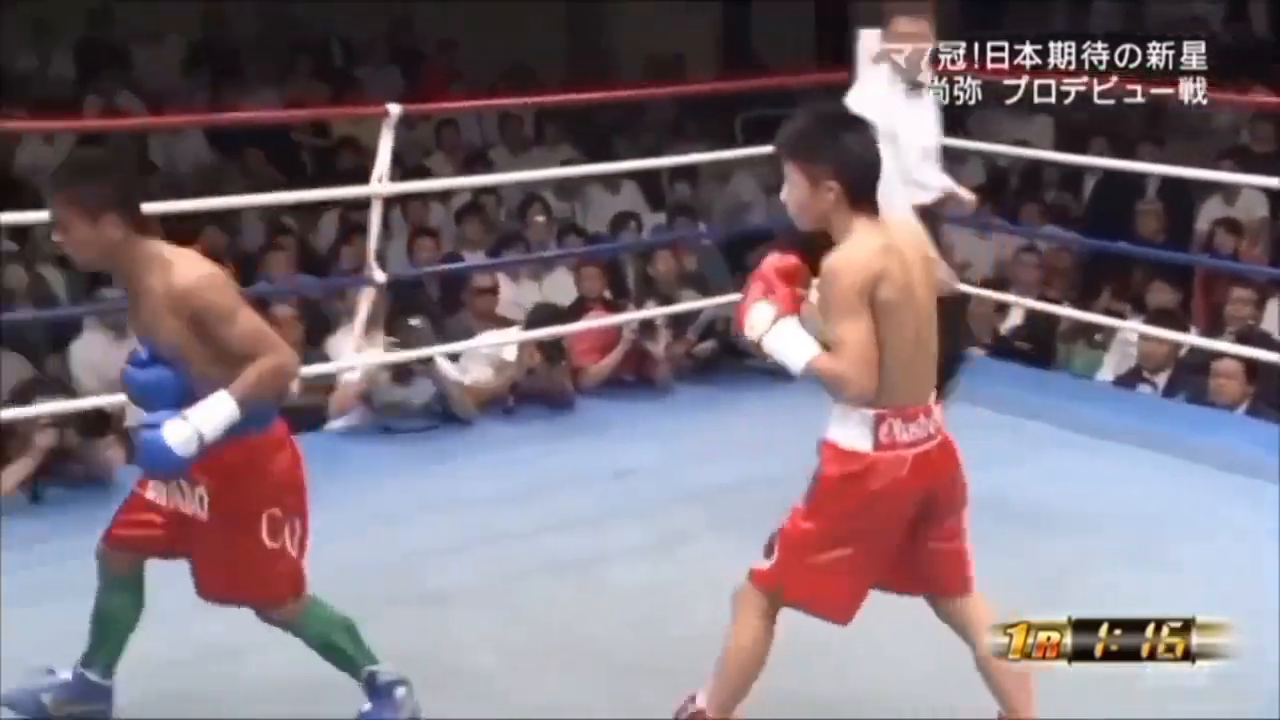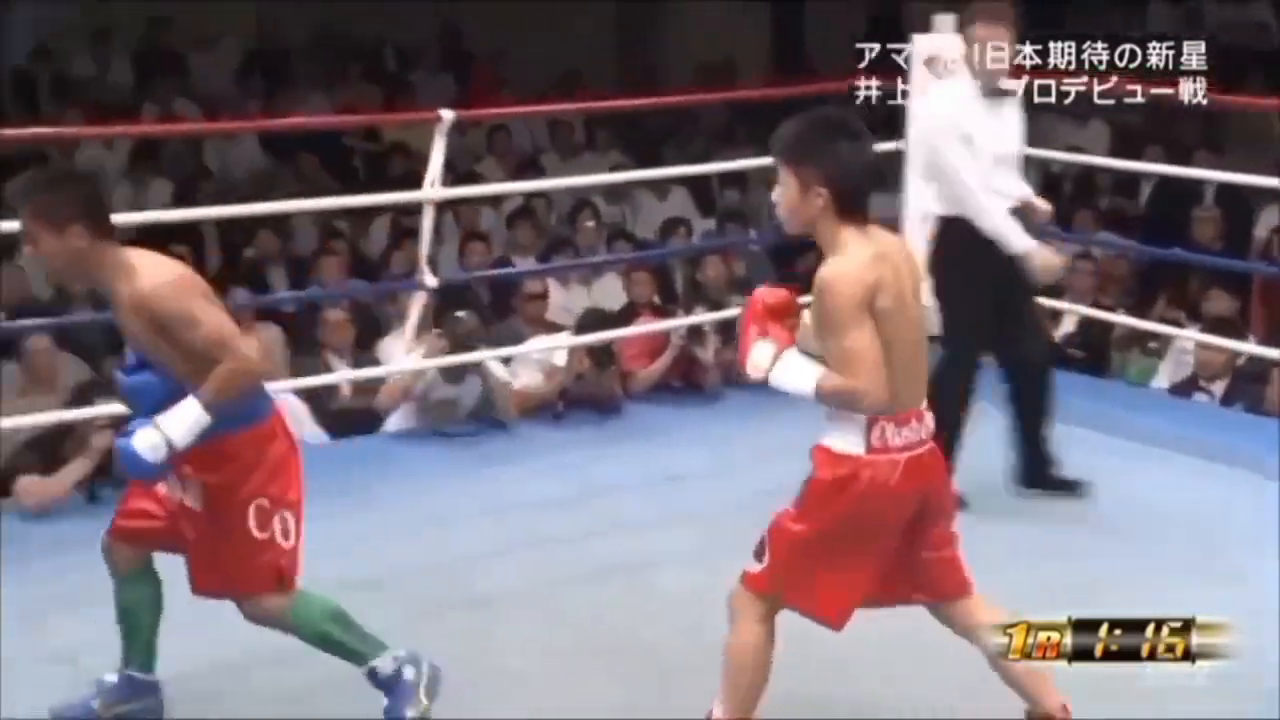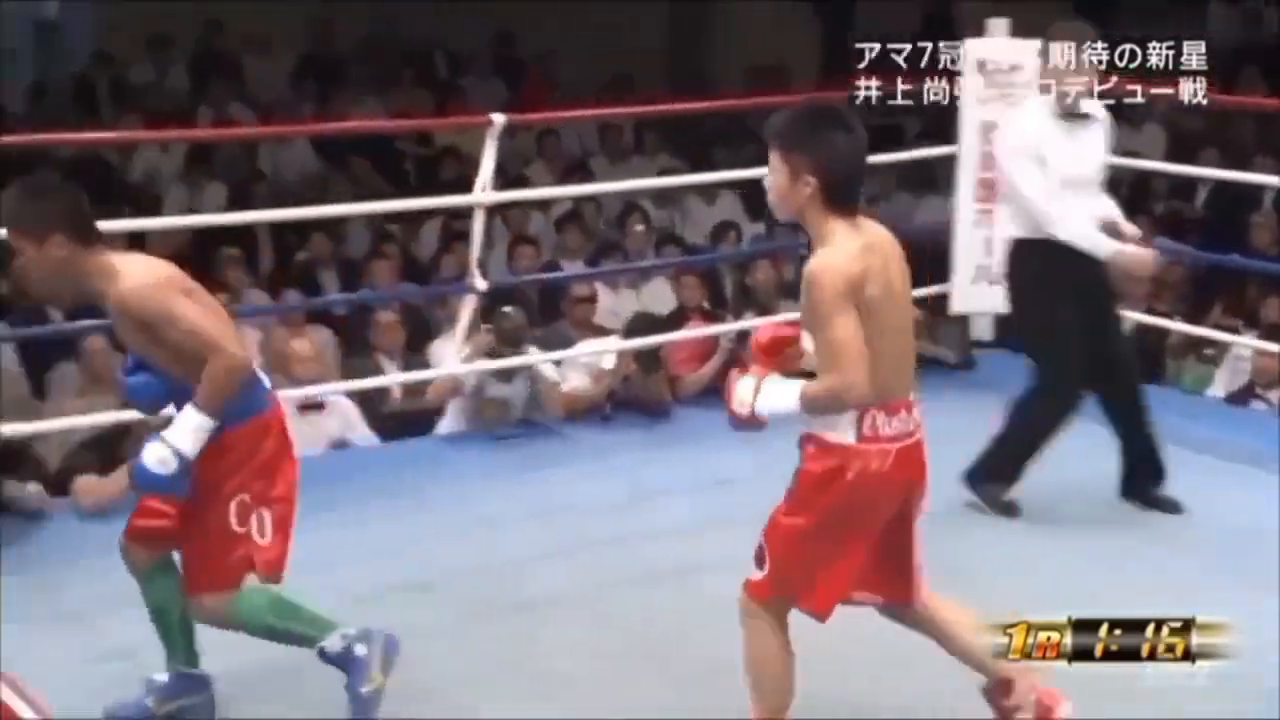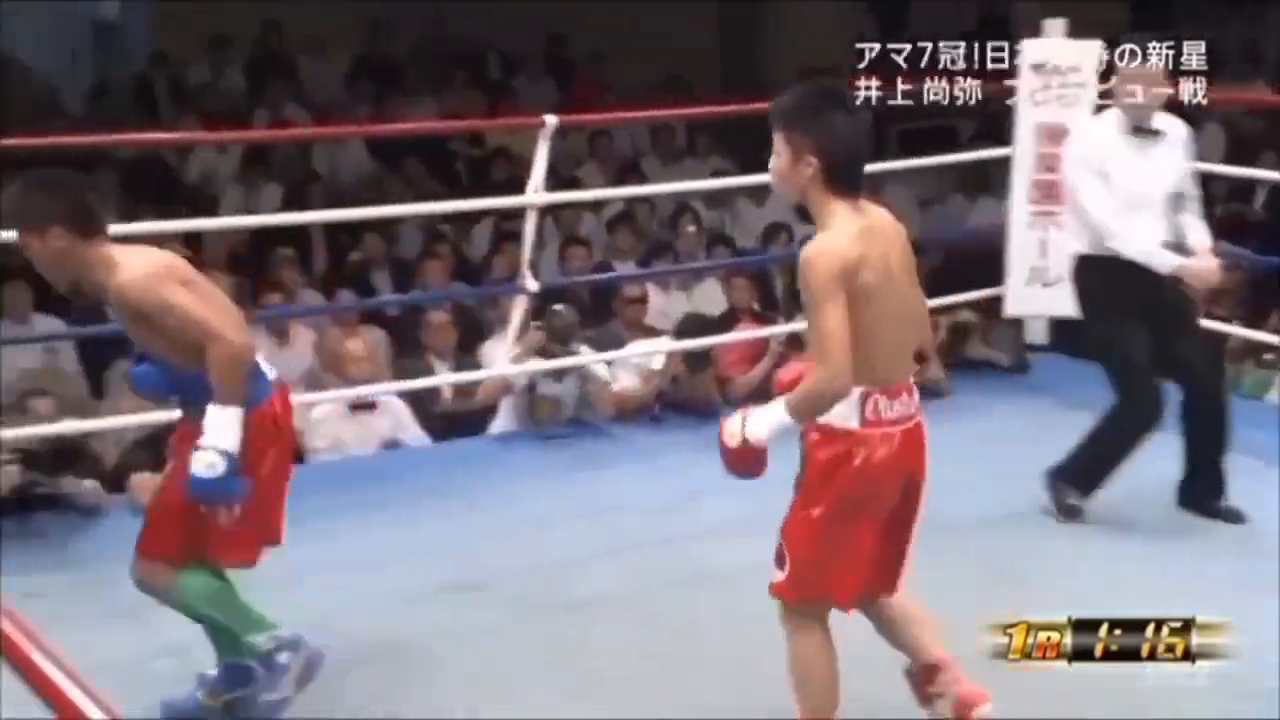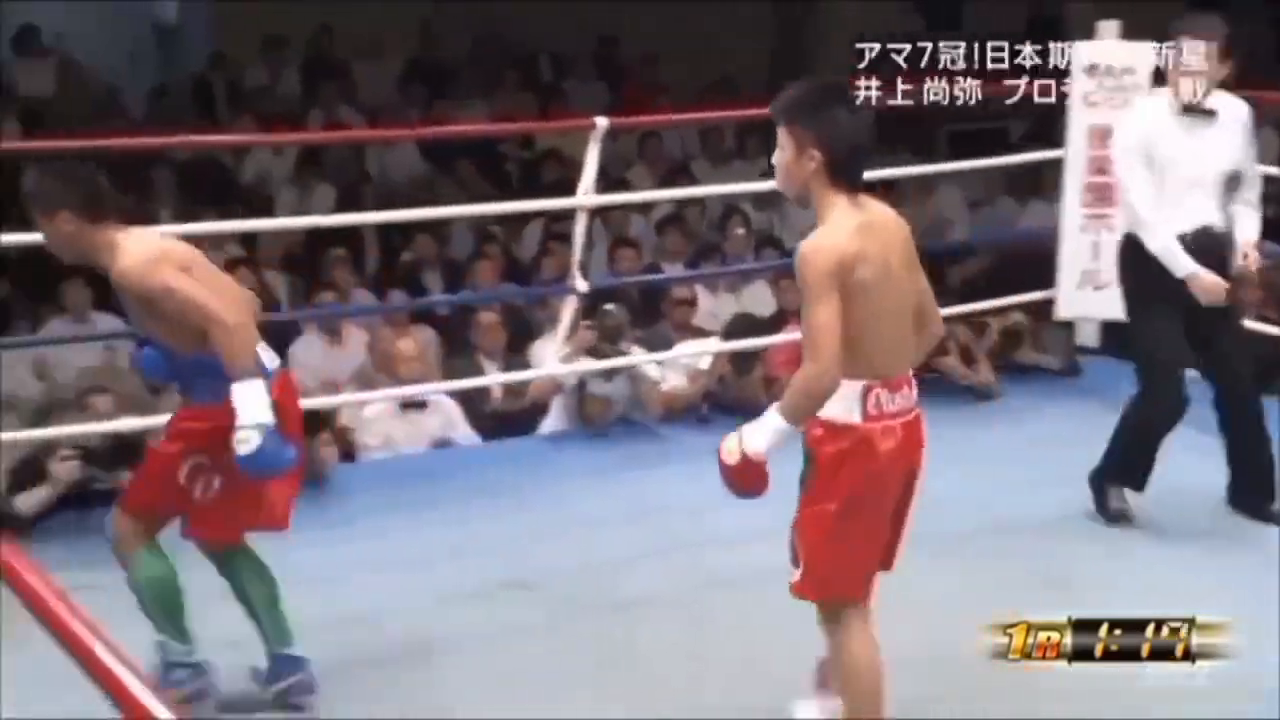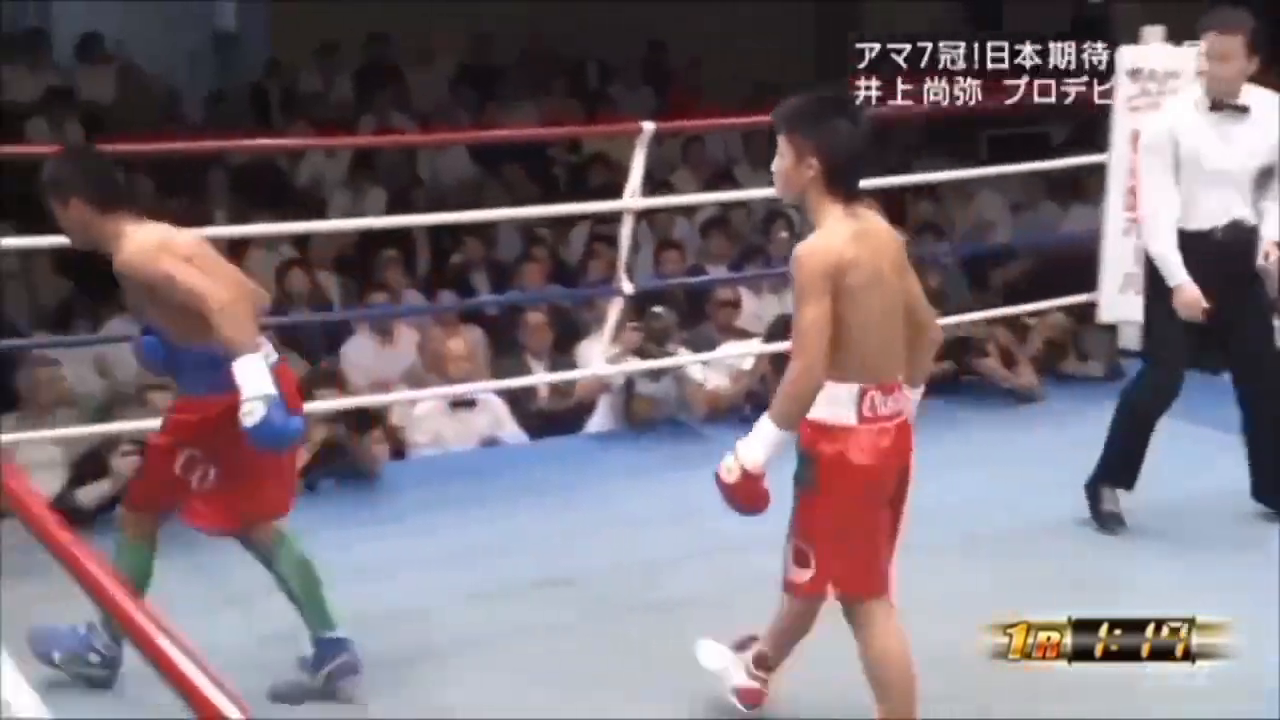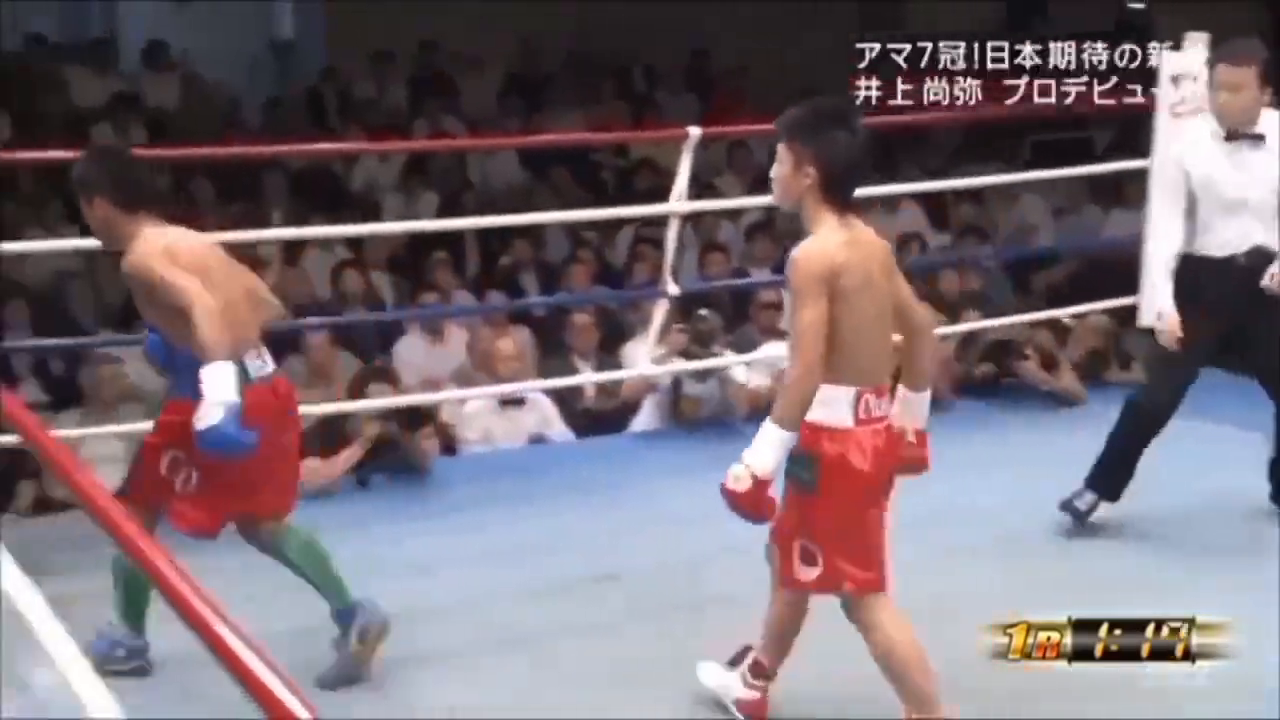
dt=0.1s
person 1, frame 1
left shoulder: (848, 264)
right shoulder: (909, 234)
left elbow: (855, 381)
left wrist: (774, 328)
right wrist: (811, 297)
left hip: (868, 460)
right hip: (928, 446)
left knee: (757, 596)
right knee: (956, 595)
person 1, frame 2
left shoulder: (841, 276)
right shoulder: (893, 247)
left elbow: (865, 390)
left wrist: (779, 363)
right wrist: (801, 330)
left hip: (861, 465)
right hip: (918, 452)
left knee: (752, 599)
right knee: (953, 599)
person 1, frame 3
left shoulder: (827, 268)
right shoulder: (880, 241)
left elbow: (853, 387)
left wrist: (767, 395)
right wrist: (805, 348)
left hip: (850, 457)
right hip: (903, 443)
left knee: (762, 605)
right knee: (901, 597)
person 1, frame 4
left shoulder: (826, 252)
right shoulder: (886, 226)
left elbow: (834, 379)
right elbow: (917, 330)
left wrist: (762, 423)
left hip: (851, 439)
right hip: (902, 425)
left knee: (801, 606)
right knee: (869, 587)
person 1, frame 5
left shoulder: (823, 248)
right shoulder: (890, 223)
left elbow: (821, 376)
right elbow: (929, 325)
left wrist: (756, 438)
left hip: (854, 433)
right hip: (901, 421)
left knee: (840, 603)
right knee: (847, 585)
person 1, frame 6
left shoulder: (818, 252)
right shoulder: (883, 232)
left elbow: (807, 373)
right elbow: (926, 327)
left wrist: (752, 450)
left hip: (843, 436)
right hip: (886, 426)
left knee: (864, 598)
right knee: (807, 567)
person 1, frame 7
left shoulder: (812, 256)
right shoulder: (870, 242)
left elbow: (806, 373)
right elbow: (922, 331)
left wrist: (759, 458)
right wrist: (911, 415)
left hip: (838, 438)
right hip: (878, 428)
left knee: (866, 598)
right knee: (788, 559)
person 2, frame 1
left shoulder: (188, 282)
right shoulder: (131, 278)
left elbow: (279, 362)
left wrist: (197, 423)
right wrist: (148, 373)
left hip: (245, 449)
right hip: (187, 447)
left knee: (276, 600)
right knee: (116, 556)
person 2, frame 2
left shoulder: (150, 288)
right shoulder: (122, 283)
left elbow: (244, 363)
left wrist: (170, 428)
right wrist: (146, 380)
left hip: (242, 442)
right hip: (205, 439)
left knee: (265, 598)
right knee: (124, 548)
left ankle: (400, 672)
person 2, frame 3
left shoulder: (136, 287)
right shoulder: (112, 280)
left elbow: (232, 358)
right elbow: (196, 338)
left wrist: (179, 440)
right wrist: (149, 389)
left hip: (240, 435)
right hip: (210, 432)
left knee: (213, 599)
right knee: (142, 547)
left ankle: (354, 649)
person 2, frame 4
left shoulder: (131, 282)
right shoulder: (134, 264)
left elbow: (233, 340)
right elbow: (225, 327)
left wrist: (218, 439)
right wrist: (173, 368)
left hip: (247, 420)
right hip: (248, 408)
left knee: (155, 568)
right knee: (193, 549)
left ankle: (279, 651)
person 2, frame 5
left shoulder: (131, 266)
right shoulder: (147, 247)
left elbow: (232, 318)
right elbow: (245, 303)
left wrist: (251, 415)
right wrist: (181, 349)
left hip: (227, 406)
right hip: (249, 389)
left knee: (127, 528)
right knee: (219, 537)
left ankle: (182, 666)
right ankle: (287, 667)
person 2, frame 6
left shoulder: (133, 255)
right shoulder: (170, 236)
left elbow: (218, 302)
right elbow: (256, 299)
left wrist: (256, 390)
left hip: (223, 396)
right hip: (250, 383)
left knee: (136, 518)
right knee: (257, 527)
left ankle: (100, 648)
right ankle: (332, 652)
person 2, frame 7
left shoulder: (140, 258)
right shoulder: (191, 242)
left elbow: (202, 309)
right elbow: (272, 309)
left wrist: (216, 397)
left hip: (218, 398)
right hip: (258, 383)
left knee: (133, 514)
right knee: (262, 522)
left ankle: (130, 642)
right ankle: (353, 616)
person 3, frame 1
left shoulder: (925, 90)
right shoulder: (869, 97)
right elbow: (883, 183)
left wrist: (951, 188)
left hip: (922, 224)
left knee: (950, 337)
person 3, frame 2
left shoulder: (1013, 100)
right shoulder: (944, 106)
right elbow: (967, 186)
left wrist: (1028, 197)
right wrist: (1028, 248)
left hip: (1005, 239)
right hip: (965, 243)
left knee: (1033, 354)
right knee: (961, 361)
left ankle: (1036, 469)
person 3, frame 3
left shoulder: (1098, 120)
right shoulder: (1020, 129)
right elbow: (1045, 210)
left wrist: (1120, 223)
right wrist: (1115, 251)
left hip: (1088, 261)
right hip: (1041, 263)
left knee: (1120, 371)
right knee: (1060, 383)
left ankle: (1143, 478)
right ankle: (990, 475)
person 3, frame 4
left shoulder: (1178, 135)
right shoulder: (1088, 143)
right elbow: (1109, 227)
left wrist: (1200, 246)
right wrist: (1178, 265)
left hip: (1161, 279)
right hip: (1108, 280)
left knee: (1205, 385)
right knee: (1142, 401)
left ankle: (1202, 491)
right ankle: (1070, 480)
person 3, frame 5
left shoulder: (1238, 119)
right shoulder: (1141, 122)
right elbow: (1143, 211)
right wrist: (1189, 271)
left hip: (1211, 258)
right hip: (1157, 262)
left knee: (1237, 380)
right knee: (1166, 390)
right ankle: (1112, 481)
person 3, frame 6
right shoulder: (1171, 119)
right elbow: (1157, 207)
right wrist: (1179, 280)
left hip: (1238, 257)
right hip: (1178, 258)
right knee: (1161, 380)
right ankle: (1107, 484)
person 3, frame 7
right shoulder: (1191, 148)
right elbow: (1168, 229)
right wrist: (1164, 304)
right hip: (1203, 280)
right knee: (1159, 395)
right ankle: (1096, 492)
